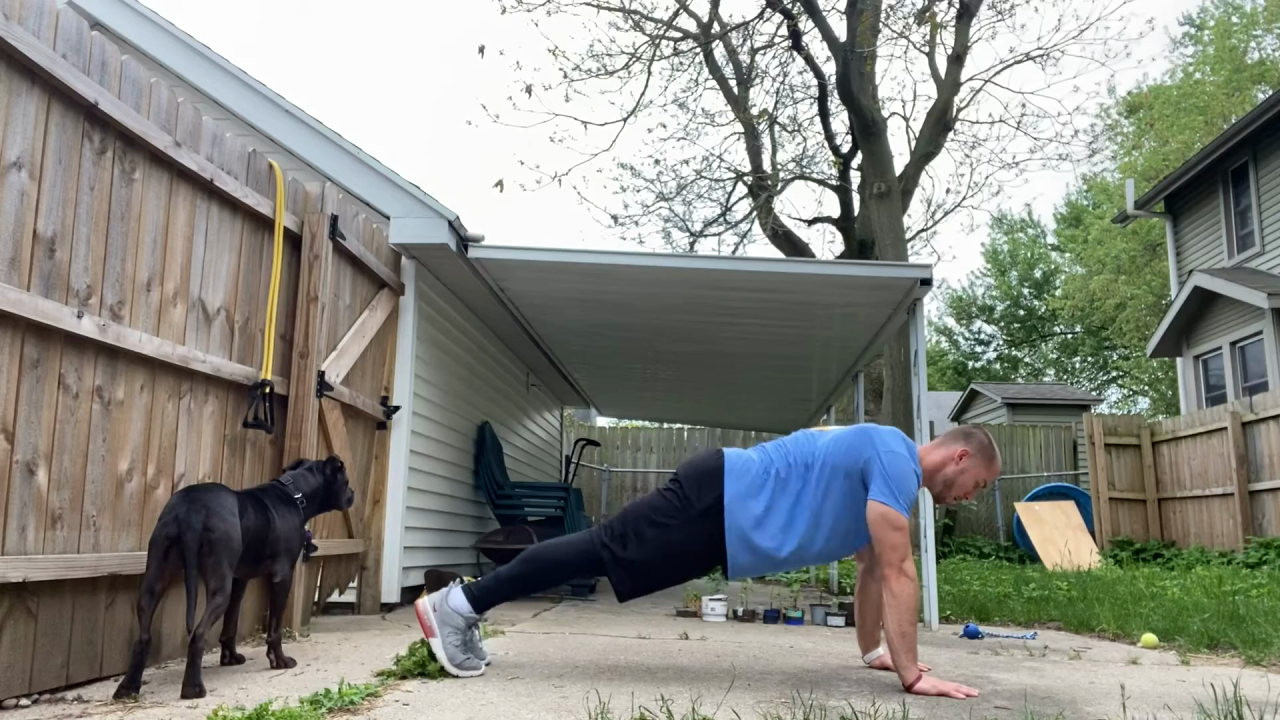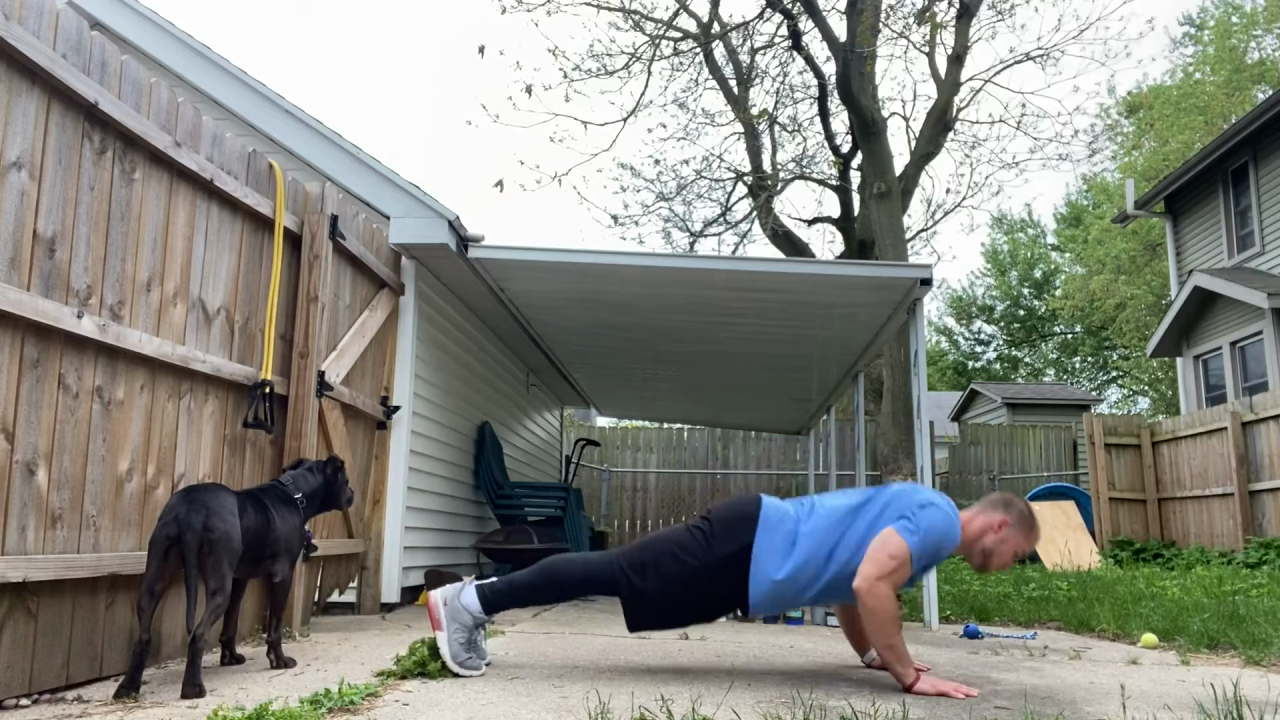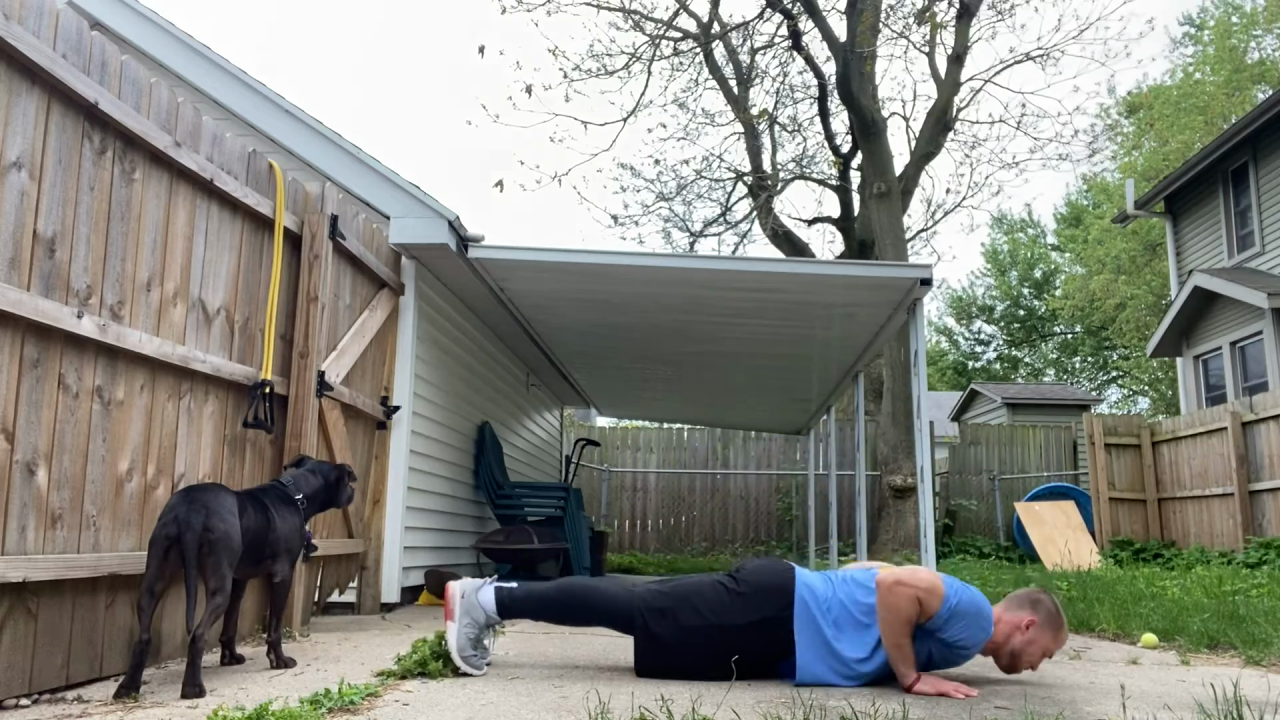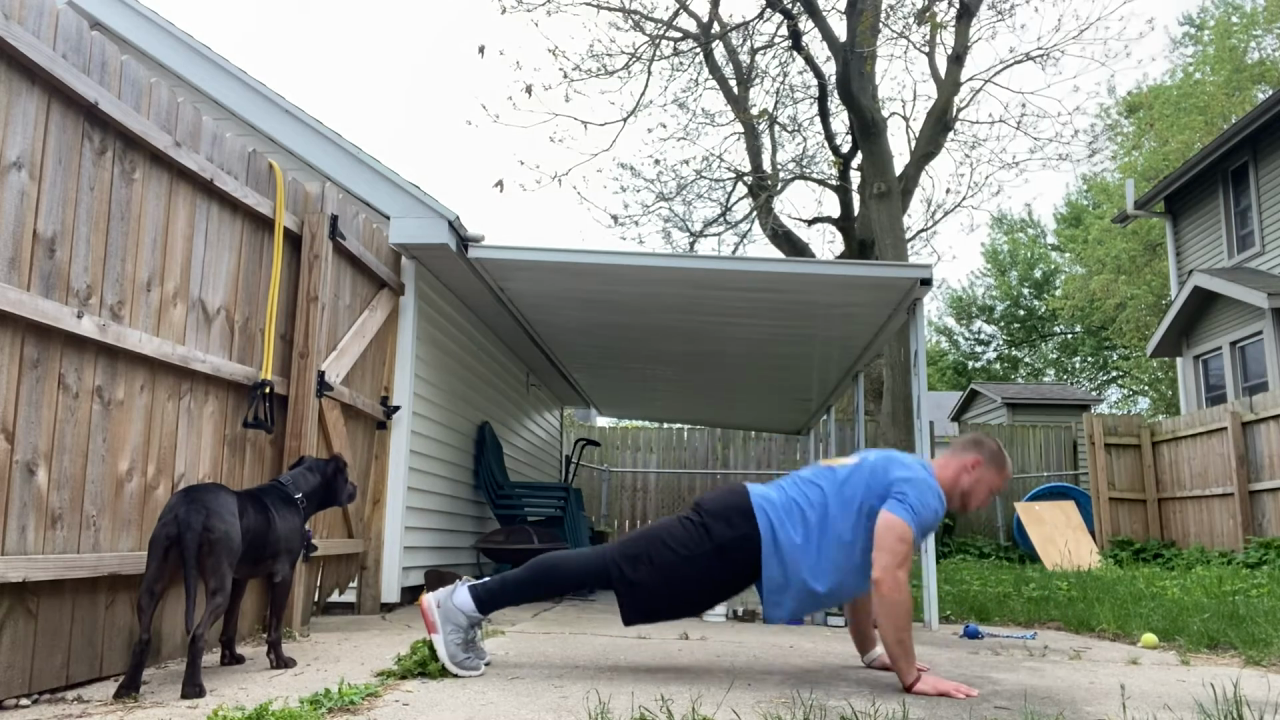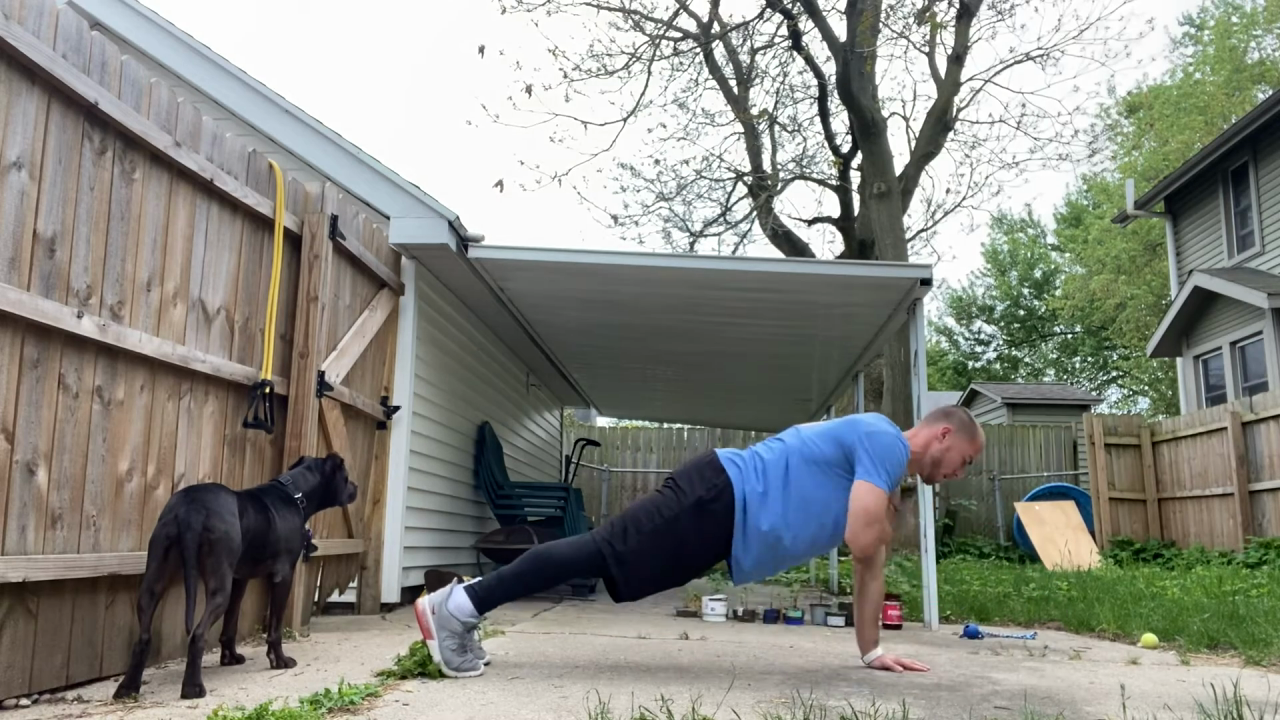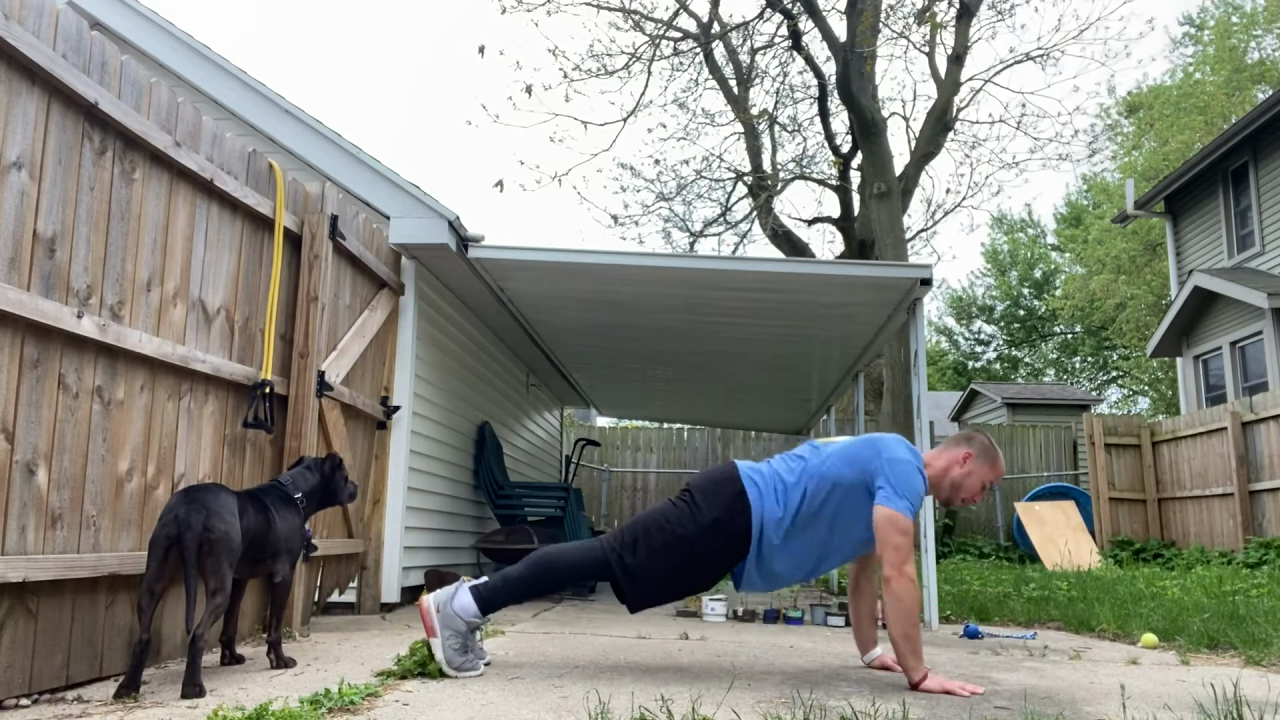
dt=0.4s
person 1, frame 1
left shoulder: (886, 464)
right shoulder: (896, 459)
left elbow: (871, 568)
right elbow: (897, 574)
left wrist: (873, 650)
right wrist: (912, 675)
left hip: (728, 509)
right hip: (720, 500)
left knee: (598, 552)
right knee: (600, 551)
left ankle: (467, 599)
right ankle: (456, 603)
person 1, frame 2
left shoulder: (925, 513)
right shoulder: (939, 525)
left elbow: (841, 552)
right elbow: (868, 584)
left wrist: (871, 651)
right wrist: (908, 673)
left hip: (759, 545)
right hip: (750, 545)
left knee: (612, 573)
right knee: (615, 574)
left ankle: (477, 597)
right ankle: (468, 600)
person 1, frame 3
left shoulder: (954, 602)
right shoulder: (973, 619)
left elbow: (868, 574)
right elbow: (894, 585)
left wrist: (888, 659)
right wrist: (909, 673)
left hip: (786, 601)
right hip: (780, 614)
left knee: (635, 603)
right knee: (631, 610)
left ankle: (493, 594)
right ankle: (485, 596)
person 1, frame 4
left shoulder: (900, 476)
right shoulder: (921, 488)
left elbow: (859, 575)
right elbow: (885, 580)
left wrist: (872, 651)
right wrist: (912, 674)
left hip: (748, 531)
right hip: (743, 533)
left knee: (607, 565)
right knee: (611, 568)
left ankle: (465, 602)
right ankle: (461, 603)
person 1, frame 5
left shoulder: (879, 463)
right shoulder: (883, 440)
left elbow: (868, 562)
right elbow: (865, 543)
left wrist: (871, 650)
right wrist: (897, 520)
left hip: (724, 510)
right hip: (716, 498)
left knee: (597, 554)
right knee: (601, 554)
left ankle: (462, 604)
right ankle: (455, 605)
person 1, frame 6
left shoulder: (890, 469)
right shoulder: (906, 468)
left elbow: (866, 568)
right elbow: (897, 575)
left wrist: (870, 650)
right wrist: (918, 672)
left hip: (738, 517)
right hip: (733, 511)
left knee: (603, 559)
right knee: (608, 559)
left ankle: (468, 601)
right ankle: (462, 603)
